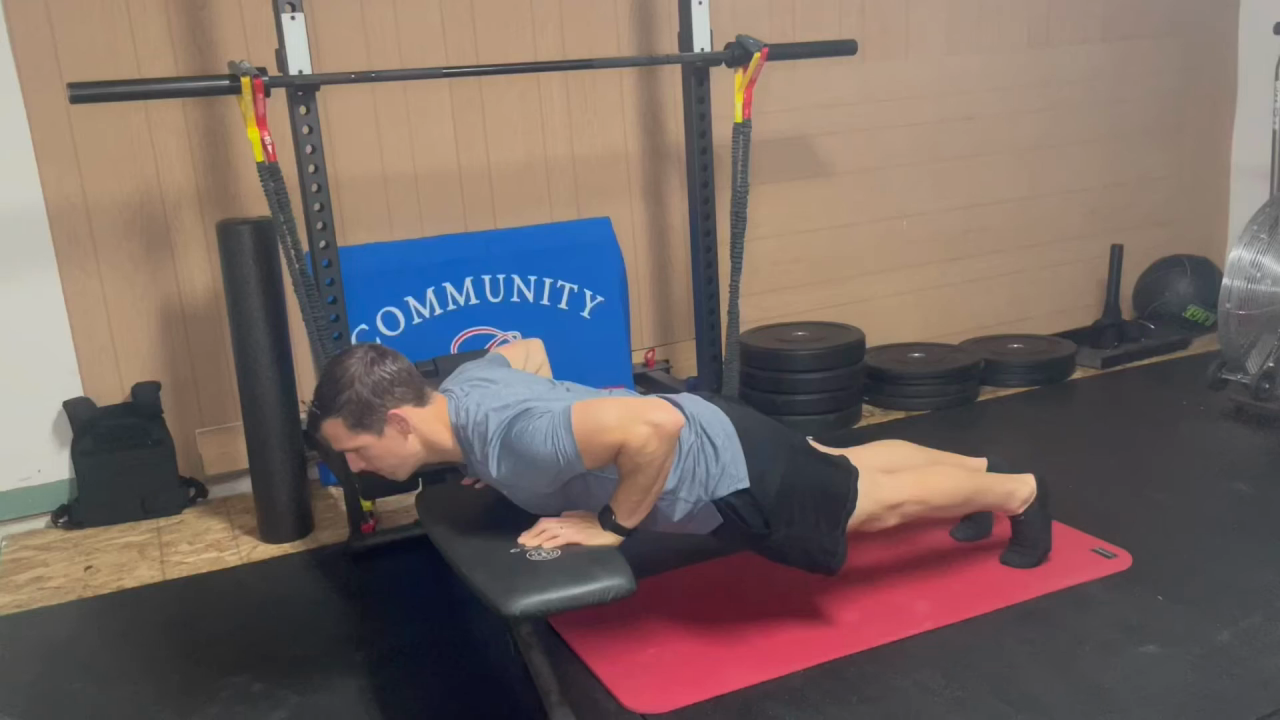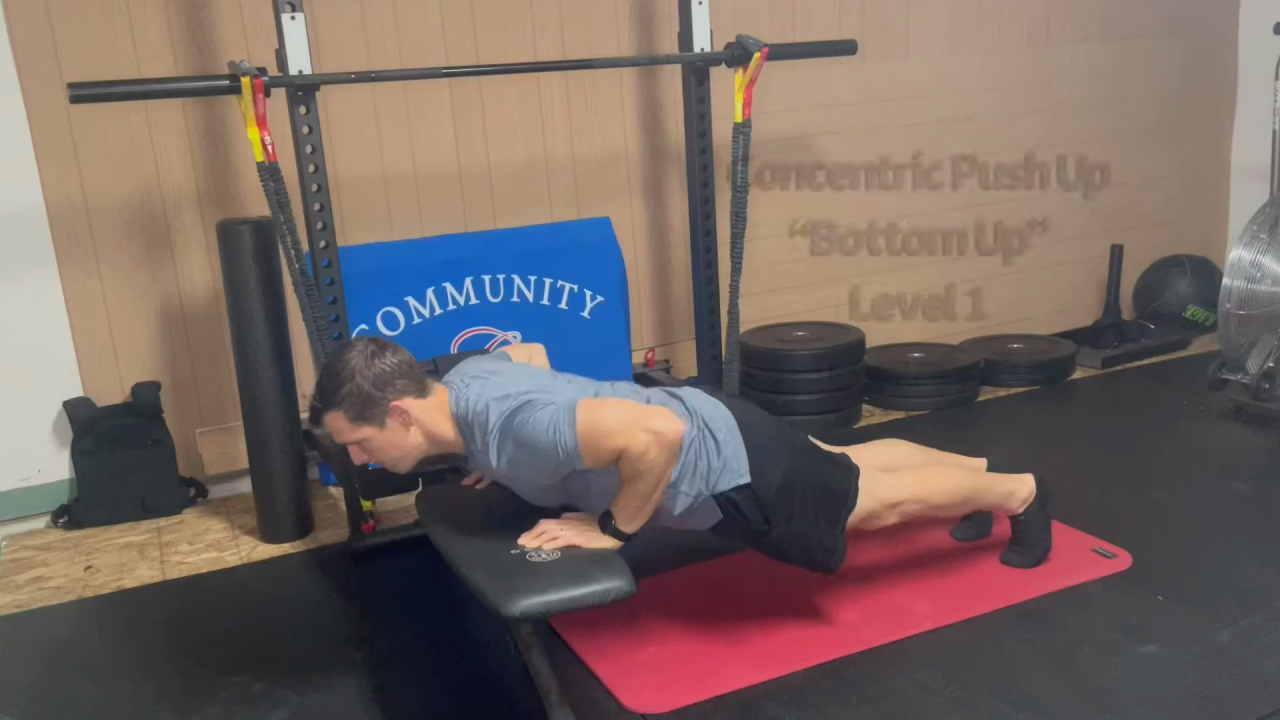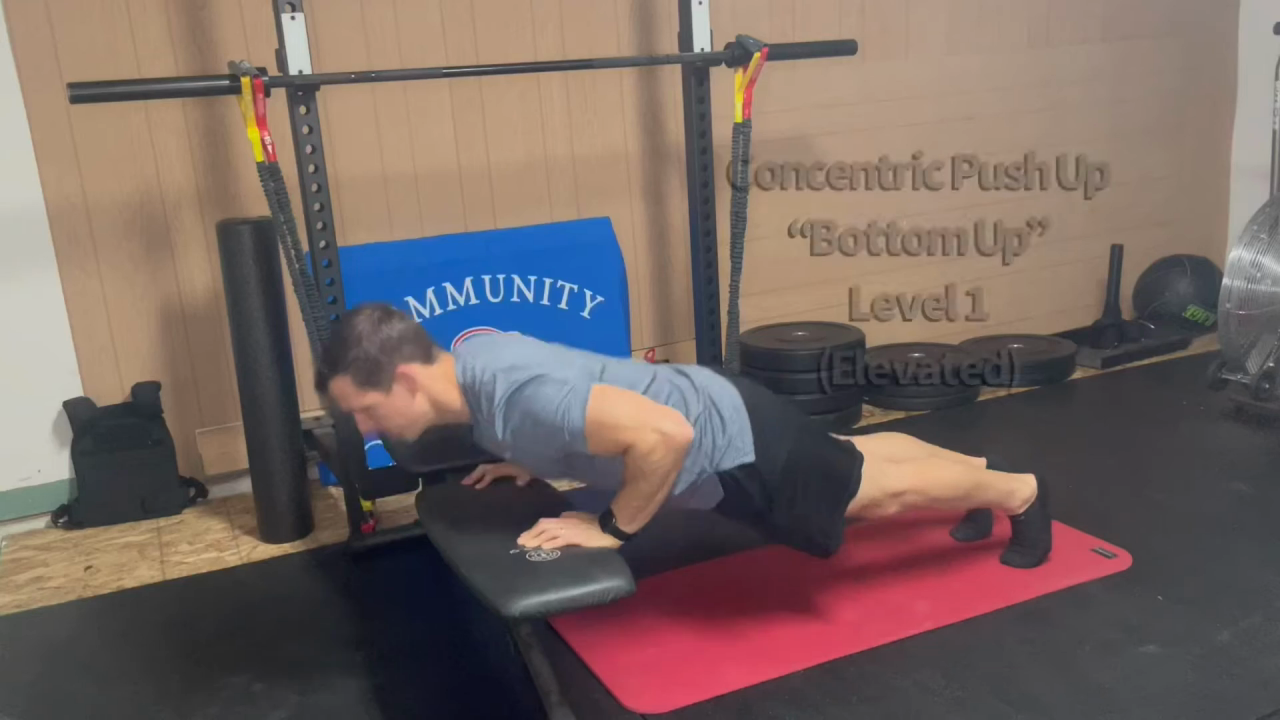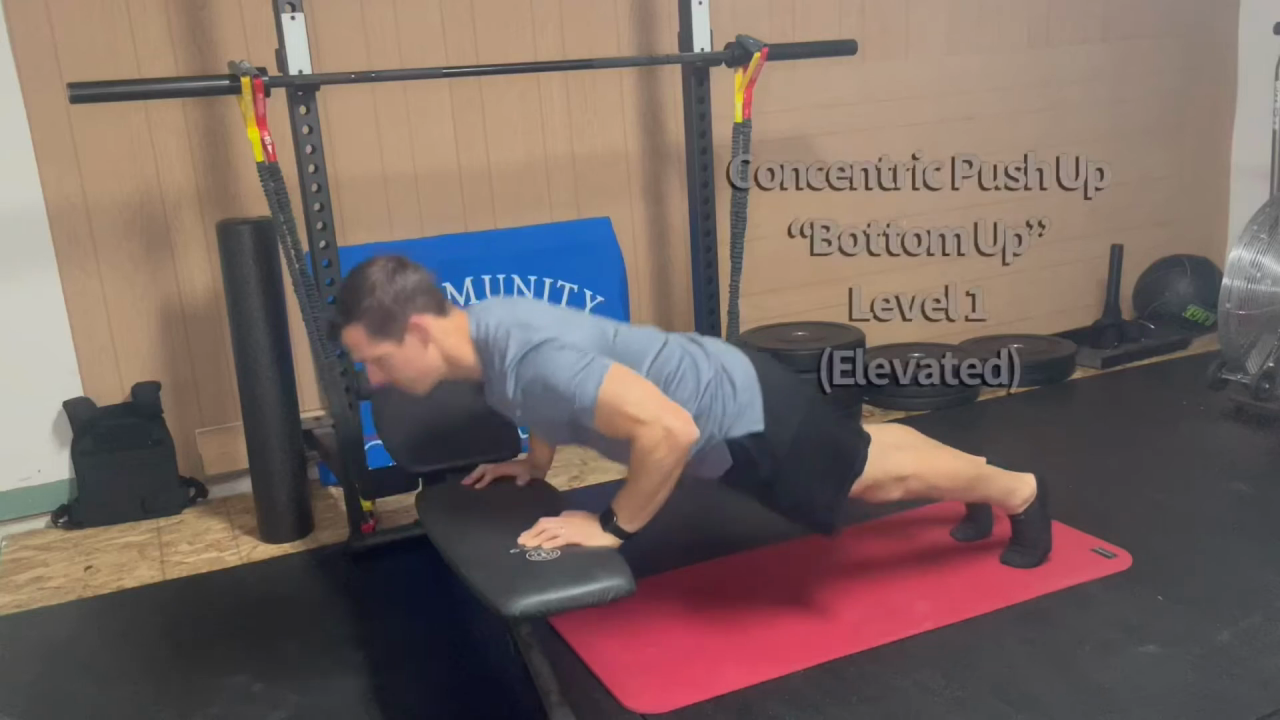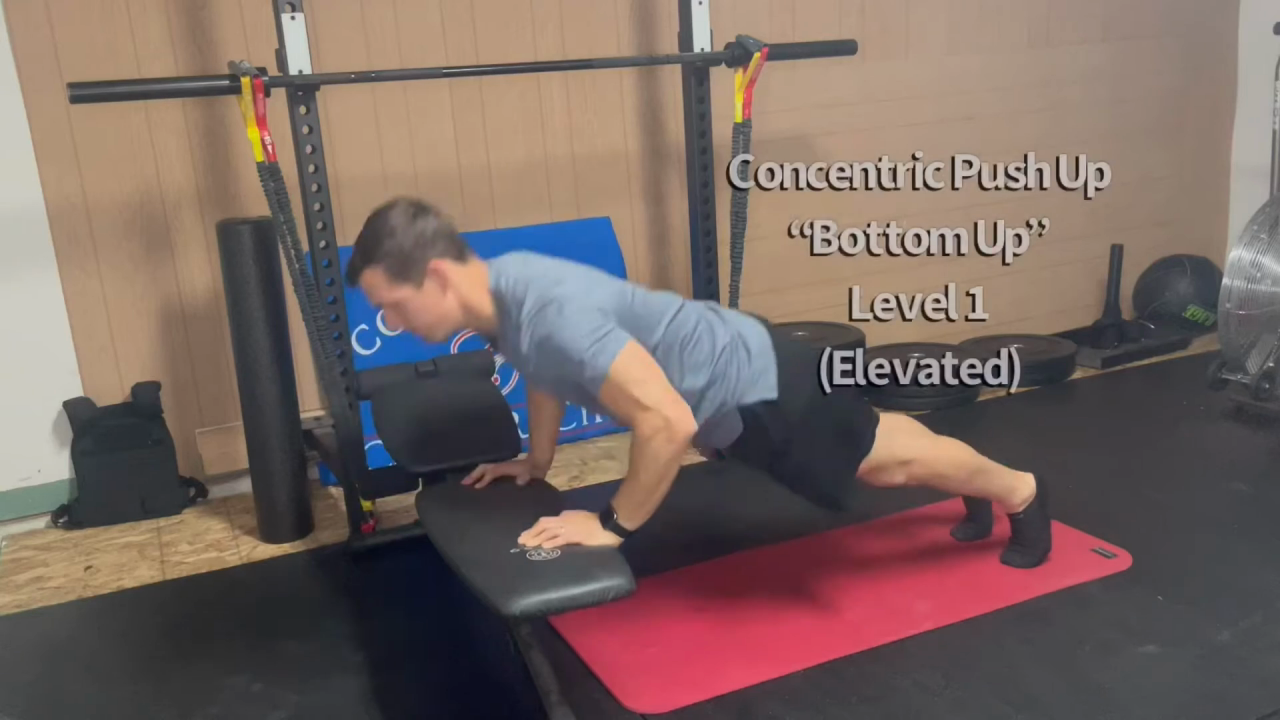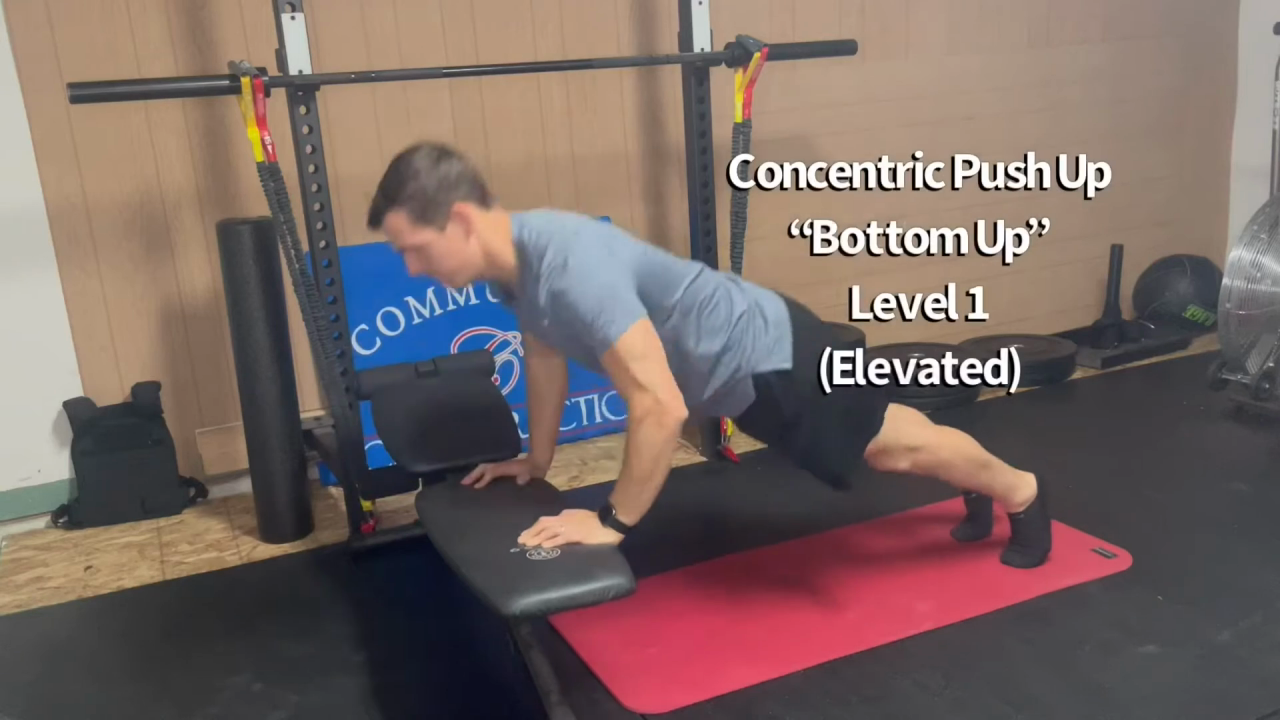
dt=0.1s
person 1, frame 1
left shoulder: (506, 437)
right shoulder: (463, 386)
left elbow: (654, 426)
right elbow: (529, 347)
left wrist: (608, 521)
left hip: (728, 475)
right hip: (707, 433)
left knee: (880, 504)
right knee: (852, 467)
left ankle: (1019, 492)
right ankle: (977, 467)
person 1, frame 2
left shoulder: (507, 430)
right shoulder: (464, 381)
left elbow: (657, 432)
right elbow: (531, 351)
left wrist: (609, 527)
left hip: (728, 469)
right hip: (707, 424)
left knee: (880, 502)
right knee: (851, 466)
left ankle: (1017, 491)
right ankle: (976, 468)
person 1, frame 3
left shoulder: (515, 399)
right shoulder: (472, 353)
left elbow: (669, 438)
left wrist: (610, 526)
right wrist: (528, 464)
left hip: (732, 446)
right hip: (713, 413)
left knee: (881, 492)
right knee: (858, 454)
left ankle: (1019, 494)
right ankle: (975, 466)
person 1, frame 4
left shoulder: (528, 363)
right shoulder: (484, 322)
left elbow: (672, 430)
left wrist: (612, 527)
right wrist: (534, 462)
left hip: (740, 416)
right hip: (717, 379)
left knee: (886, 474)
right knee: (862, 443)
left ankle: (1018, 491)
right ankle: (980, 474)
person 1, frame 5
left shoulder: (551, 317)
right shoulder: (498, 295)
left elbow: (672, 424)
left wrist: (612, 524)
right wrist: (533, 463)
left hip: (756, 386)
right hip: (730, 375)
left knee: (889, 460)
right knee: (874, 444)
left ankle: (1018, 493)
right ankle: (978, 491)
person 1, frame 6
left shoulder: (570, 274)
right shoulder: (514, 253)
left elbow: (661, 408)
right elbow: (547, 354)
left wrist: (613, 520)
right wrist: (532, 463)
left hip: (769, 357)
right hip: (741, 349)
left knee: (896, 445)
right knee: (886, 434)
left ankle: (1020, 493)
right ankle: (980, 492)
